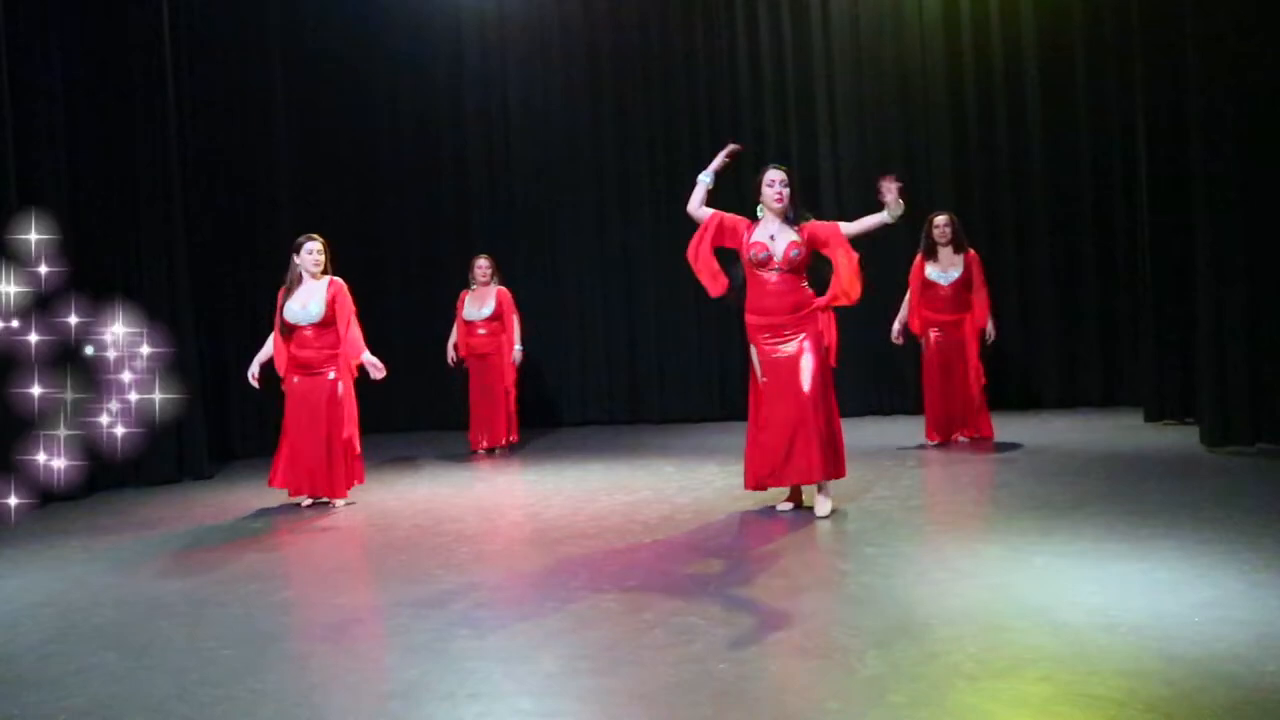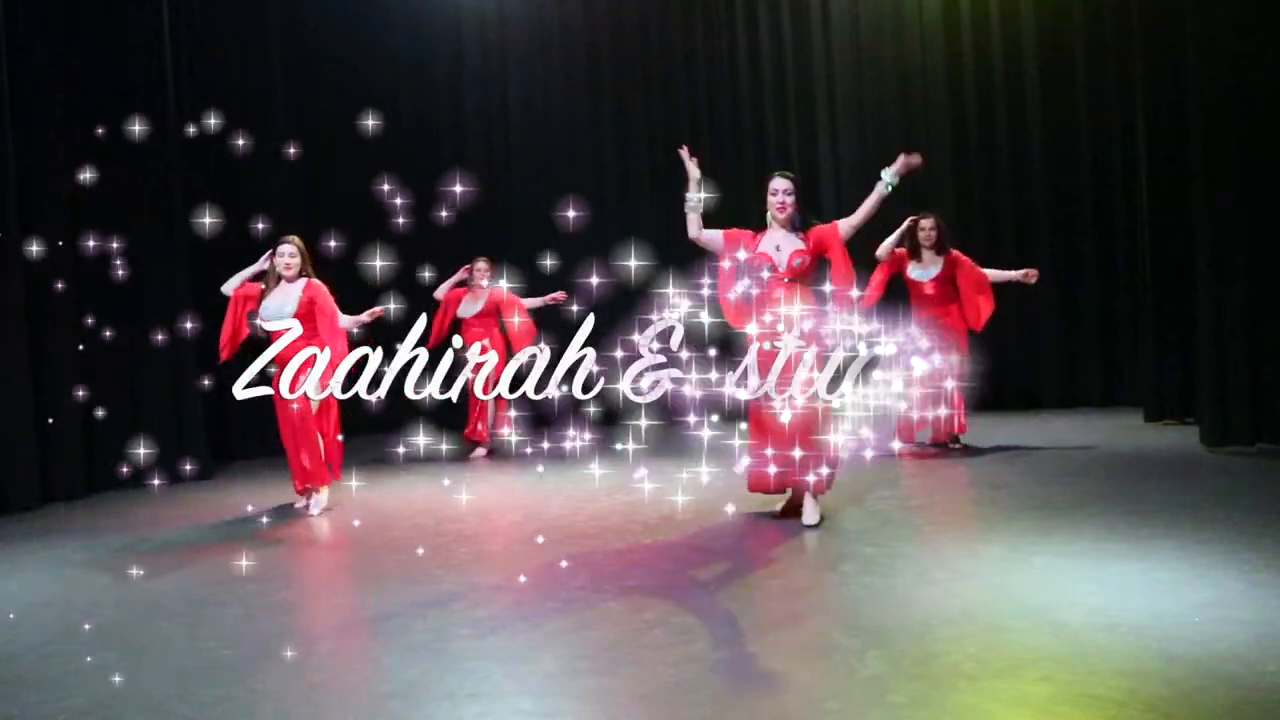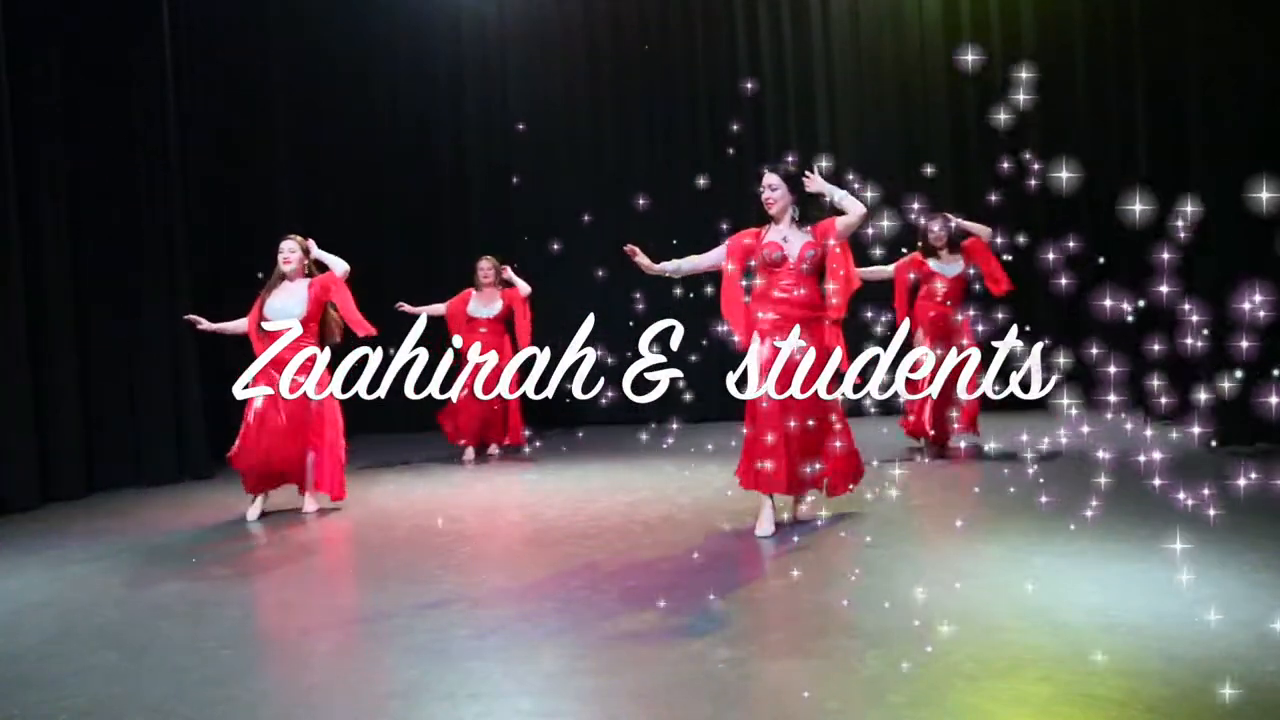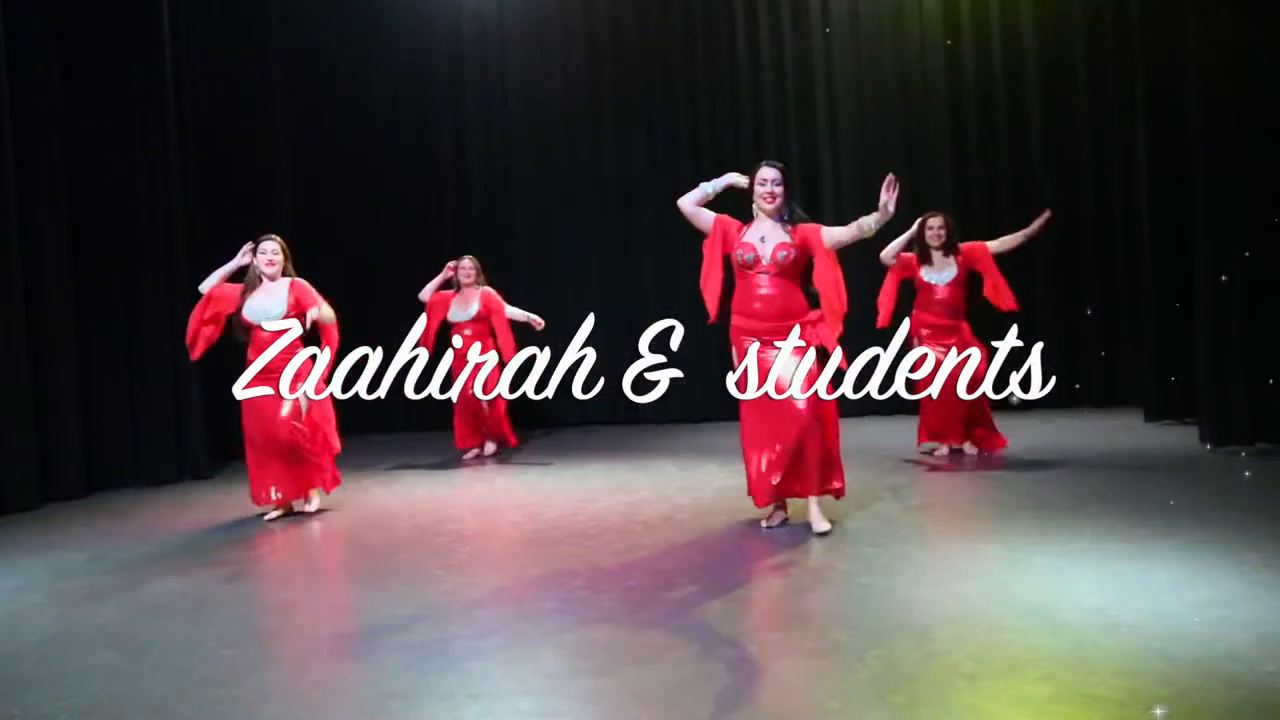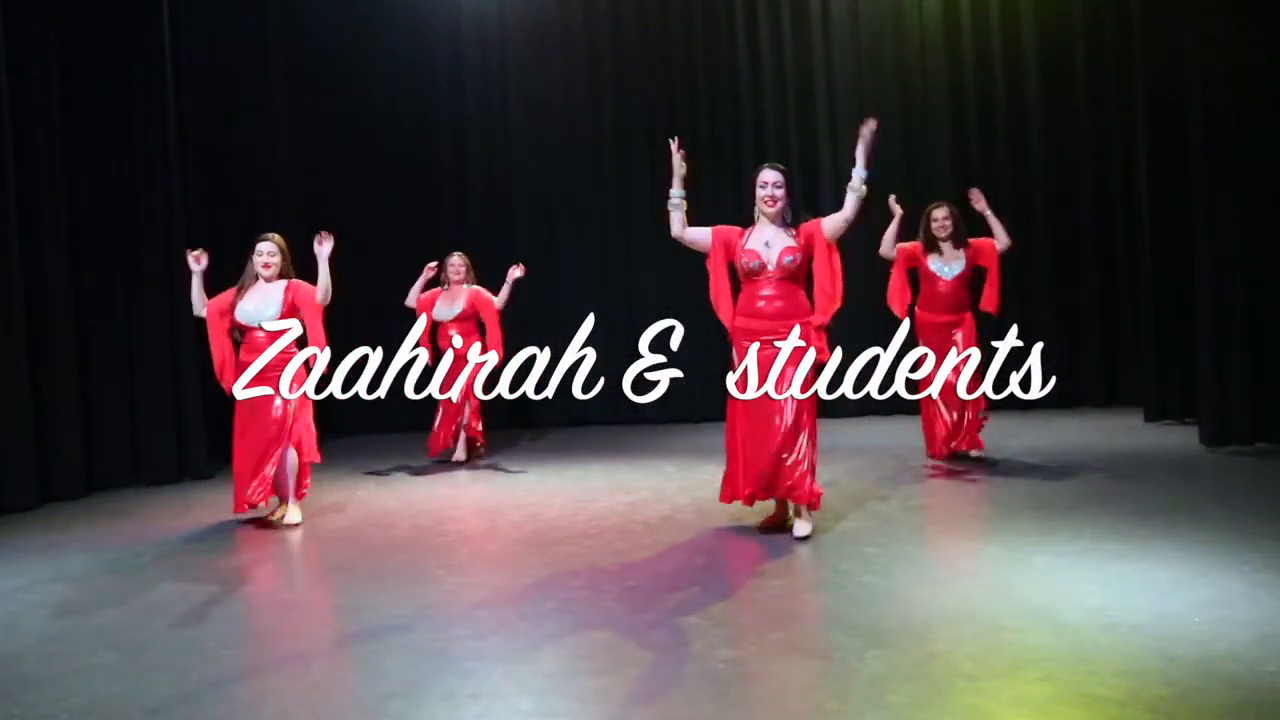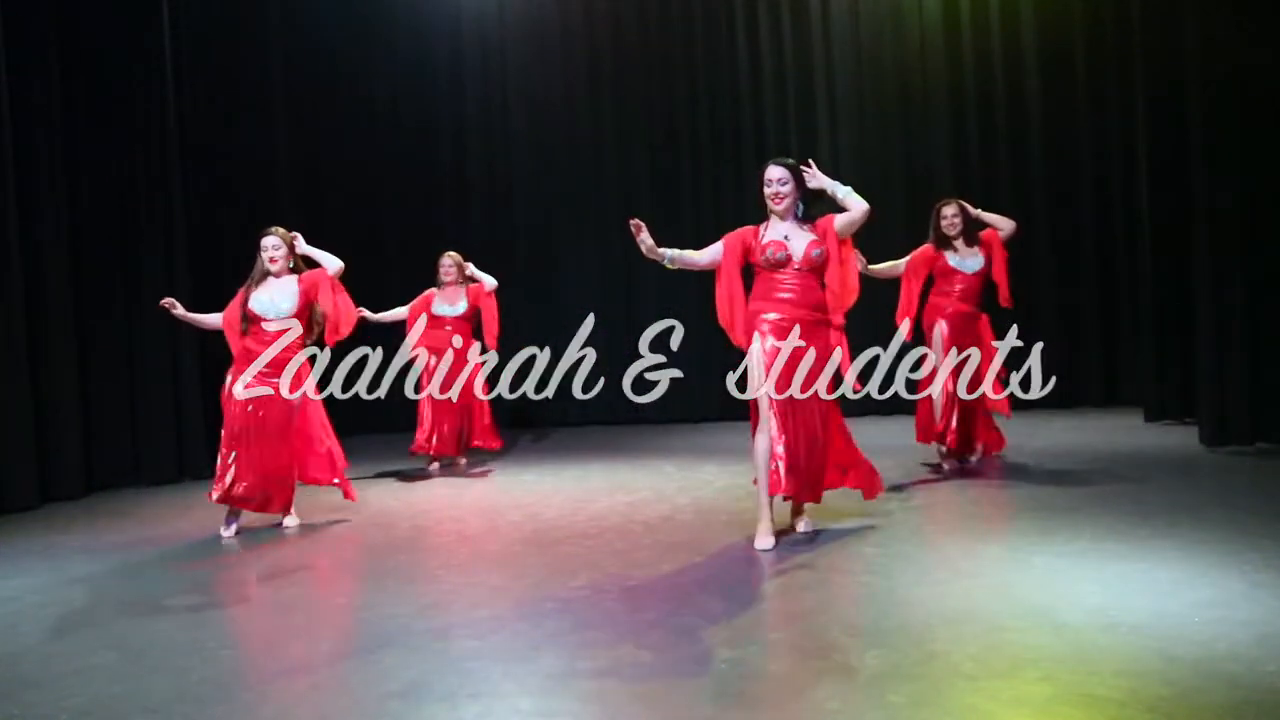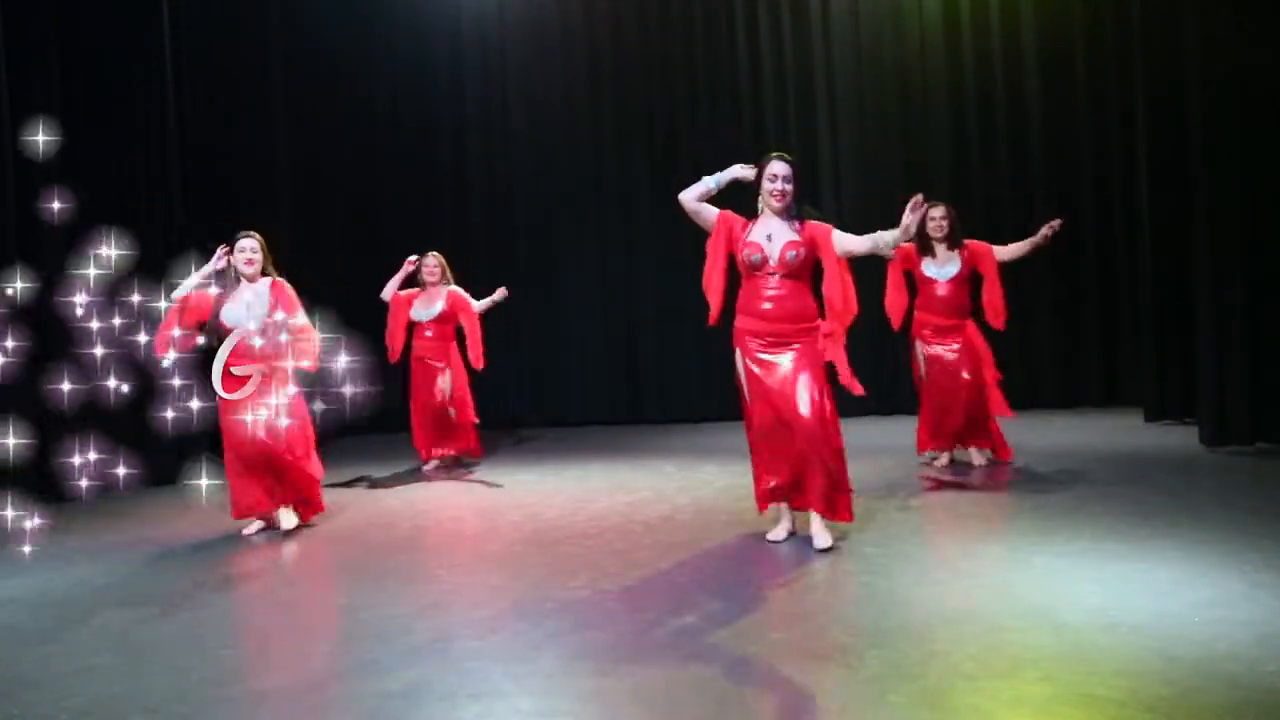
dt=0.7s
person 1, frame 1
left shoulder: (807, 231)
right shoulder: (742, 230)
left elbow: (852, 230)
right elbow: (695, 209)
left wrist: (888, 213)
right wrist: (713, 170)
left hip: (804, 326)
right hip: (763, 332)
left knee: (810, 400)
right knee: (773, 407)
left ankle: (821, 484)
right ankle: (792, 485)
person 1, frame 2
left shoulder: (813, 238)
right shoulder: (746, 241)
left elbow: (854, 221)
right elbow: (695, 233)
left wrist: (889, 178)
right wrist: (695, 186)
left hip: (805, 333)
right hip: (766, 337)
left knee: (804, 411)
right knee: (772, 415)
left ankle: (809, 492)
right ankle: (791, 489)
person 1, frame 3
left shoulder: (819, 233)
right shoulder: (751, 239)
left elbow: (858, 212)
right elbow: (703, 261)
left wrist: (824, 188)
right wrist: (657, 267)
left hip: (810, 333)
right hip: (768, 331)
left knee: (810, 414)
right knee: (767, 412)
left ankle: (803, 494)
right ankle: (766, 505)
person 1, frame 4
left shoulder: (803, 234)
right shoulder: (732, 232)
left elbow: (848, 232)
right elbow: (685, 205)
left wrist: (880, 216)
right wrist: (726, 181)
left hip: (794, 335)
right hip: (749, 338)
left knee: (804, 413)
right knee: (760, 422)
left ankle: (814, 500)
right ankle: (777, 502)
person 1, frame 5
left shoulder: (807, 234)
right shoulder: (735, 238)
left elbow: (849, 211)
right elbow: (680, 233)
left wrist: (861, 157)
right wrist: (677, 180)
left hip: (795, 338)
right hip: (750, 340)
left knee: (795, 419)
right knee: (754, 420)
left ankle: (803, 507)
right ankle: (779, 505)
person 1, frame 6
left shoulder: (821, 230)
right shoulder: (750, 236)
left elbow: (862, 210)
right elbow: (701, 258)
left wrist: (826, 184)
right wrist: (657, 252)
left hip: (813, 335)
right hip: (768, 332)
left knee: (810, 420)
right knee: (771, 418)
left ankle: (801, 506)
right ankle: (765, 519)
person 1, frame 7
left shoulder: (810, 232)
right shoulder: (737, 228)
left elbow: (860, 244)
right elbow: (687, 200)
left wrist: (900, 235)
right wrist: (730, 175)
left hip: (801, 341)
right hip: (753, 341)
left knee: (810, 423)
right knee: (766, 428)
left ankle: (818, 515)
right ankle: (784, 514)
person 2, frame 1
left shoulder: (335, 286)
right shoulder: (286, 292)
left elbow: (349, 327)
right elbow: (278, 333)
left wrist: (365, 355)
right wrist: (257, 360)
left hip: (331, 370)
right hip: (297, 372)
left knee: (334, 429)
right knee: (301, 431)
left ankle: (337, 490)
right ankle: (311, 488)
person 2, frame 2
left shoulder: (313, 287)
right shoulder: (266, 291)
left elbow: (336, 321)
right elbow: (227, 290)
left wrist: (361, 319)
right wrist: (256, 268)
left hip: (312, 365)
right hip: (284, 369)
left knee: (305, 423)
right knee: (292, 430)
left ankle: (320, 485)
right ankle: (306, 488)
person 2, frame 3
left shoulder: (317, 286)
right shoulder: (270, 291)
left elbow: (344, 269)
right elbow: (250, 324)
left wrist: (319, 254)
right wrist: (214, 326)
left hip: (307, 370)
right hip: (272, 371)
left knee: (308, 434)
right knee: (258, 430)
left ankle: (310, 494)
right ankle: (258, 492)
person 2, frame 4
left shoulder: (296, 286)
right shoulder: (245, 293)
left elbow: (330, 315)
right elbow: (206, 291)
left wrist: (318, 314)
right wrist: (235, 264)
left hip: (293, 370)
right hip: (258, 375)
left knee: (291, 429)
right knee: (261, 436)
left ankle: (310, 488)
right ankle: (281, 499)
person 2, frame 5
left shoulder: (292, 288)
right shoulder: (240, 294)
left elbow: (322, 298)
right elbow: (202, 310)
left wrist: (323, 260)
right wrist: (197, 274)
left hip: (285, 375)
right hip: (250, 378)
left knee: (281, 437)
right knee: (254, 445)
left ankle: (293, 504)
right ankle: (281, 501)
person 2, frame 6
left shoulder: (304, 282)
right shoulder: (251, 288)
left elbow: (337, 267)
right elbow: (224, 320)
left wrist: (305, 249)
right wrist: (185, 315)
left hip: (289, 374)
right hip: (249, 374)
left knee: (285, 443)
right knee: (239, 438)
left ankle: (286, 506)
right ankle: (234, 510)
person 2, frame 7
left shoulder: (277, 287)
right shoulder: (220, 295)
left elbow: (300, 324)
right elbow: (179, 300)
left wrist: (289, 326)
right wrist: (209, 269)
left hip: (271, 378)
right hip: (233, 383)
left knee: (274, 442)
right knee: (240, 450)
left ankle: (286, 504)
right ankle: (263, 512)
person 3, frame 1
left shoulder: (969, 257)
right shoulder: (923, 259)
left elbow: (980, 292)
right elbow: (913, 293)
left wrist: (989, 320)
right wrist: (898, 321)
left hip: (962, 325)
right hip: (932, 327)
left knee: (963, 377)
right knee: (936, 379)
left ankle: (967, 430)
right ankle: (939, 433)
person 3, frame 2
left shoulder: (951, 257)
right shoulder: (904, 257)
left elbow: (982, 275)
right elbow: (880, 255)
left wrist: (1016, 275)
right wrist: (901, 230)
left hip: (949, 324)
right hip: (922, 325)
left knee: (948, 375)
right knee: (925, 378)
left ankle: (950, 432)
right ankle: (931, 432)
person 3, frame 3
left shoulder: (964, 252)
right shoulder: (920, 259)
left elbow: (987, 234)
right elbow: (887, 271)
left wrist: (957, 222)
left hip: (956, 324)
right hip: (926, 322)
left knee: (955, 378)
right knee: (926, 374)
left ankle: (945, 434)
right ankle: (925, 433)
person 3, frame 4
left shoulder: (964, 253)
right shoulder: (913, 261)
left elbow: (999, 245)
right elbow: (885, 257)
left wrist: (1032, 228)
right wrist: (911, 233)
left hip: (956, 330)
right hip: (926, 331)
left knee: (970, 377)
right knee: (934, 384)
left ankle: (966, 437)
right ankle: (941, 439)
person 3, frame 5
left shoulder: (969, 248)
right shoulder: (919, 250)
left elbow: (1004, 244)
right elbow: (885, 251)
left wrist: (985, 212)
right wrist: (897, 219)
left hip: (960, 324)
right hip: (929, 325)
left knee: (962, 379)
right knee: (935, 383)
left ankle: (966, 439)
right ankle: (941, 442)
person 3, frame 6
left shoulder: (982, 243)
right shoulder: (932, 250)
left elbow: (1010, 227)
right elbow: (900, 267)
left wrist: (976, 213)
right wrist: (868, 269)
left hip: (973, 322)
right hip: (942, 318)
left knee: (971, 383)
right knee: (944, 376)
left ankle: (967, 444)
right ankle: (944, 442)
person 3, frame 7
left shoulder: (968, 250)
right shoulder: (915, 252)
left elbow: (1007, 252)
left wrist: (1039, 237)
left hip: (960, 330)
right hip: (926, 332)
left knee: (969, 385)
right knee: (934, 391)
left ankle: (975, 443)
right ankle: (943, 448)
person 4, frame 1
left shoulder: (501, 292)
right shoulder: (465, 296)
left elbow: (512, 320)
right elbow: (458, 325)
left wrist: (517, 346)
right wrist: (450, 344)
left hip: (498, 351)
right hip: (474, 354)
left knee: (499, 395)
right knee: (479, 397)
left ankle: (502, 441)
right ankle: (483, 442)
person 4, frame 2
left shoulder: (497, 293)
right shoulder: (462, 294)
left elbow: (521, 304)
right elbow: (438, 295)
left wrist: (545, 299)
right wrist: (457, 277)
left hip: (491, 347)
right hip: (471, 350)
left knee: (486, 391)
right knee: (477, 393)
left ankle: (483, 441)
right ankle: (481, 437)
person 4, frame 3
left shoulder: (506, 295)
right shoulder: (469, 295)
left elbow: (526, 291)
right elbow: (443, 308)
left wrist: (511, 276)
right wrist: (414, 309)
left hip: (497, 352)
left knee: (496, 398)
right knee: (468, 397)
left ankle: (495, 442)
right ankle: (469, 444)
person 4, frame 4
left shoulder: (486, 293)
right shoulder: (450, 297)
left elbow: (506, 311)
right elbow: (423, 297)
left wrist: (530, 316)
right wrist: (443, 276)
left hip: (483, 352)
right hip: (460, 355)
left knee: (477, 395)
right knee: (465, 400)
left ankle: (491, 437)
right ankle: (475, 443)
person 4, frame 5
left shoulder: (475, 293)
right shoulder: (438, 294)
left elbow: (497, 304)
right elbow: (411, 303)
left wrist: (509, 281)
right wrist: (423, 278)
left hip: (470, 354)
left knee: (464, 397)
right knee: (450, 401)
left ankle: (462, 445)
right ankle: (475, 442)
person 4, frame 6
left shoulder: (471, 292)
right shoulder: (432, 295)
left elbow: (492, 285)
right elbow: (406, 311)
left wrist: (473, 272)
right wrist: (375, 316)
left hip: (462, 357)
right hip: (435, 357)
left knee: (462, 403)
right knee: (433, 404)
left ankle: (460, 451)
right ankle: (433, 455)
person 4, frame 7
left shoulder: (452, 292)
right shoulder: (414, 295)
left elbow: (475, 306)
right elbow: (387, 296)
left wrist: (493, 299)
right wrist: (404, 272)
left hip: (445, 357)
right hip: (420, 360)
left knee: (444, 401)
right knee: (424, 407)
left ankle: (458, 446)
right ankle: (436, 454)
